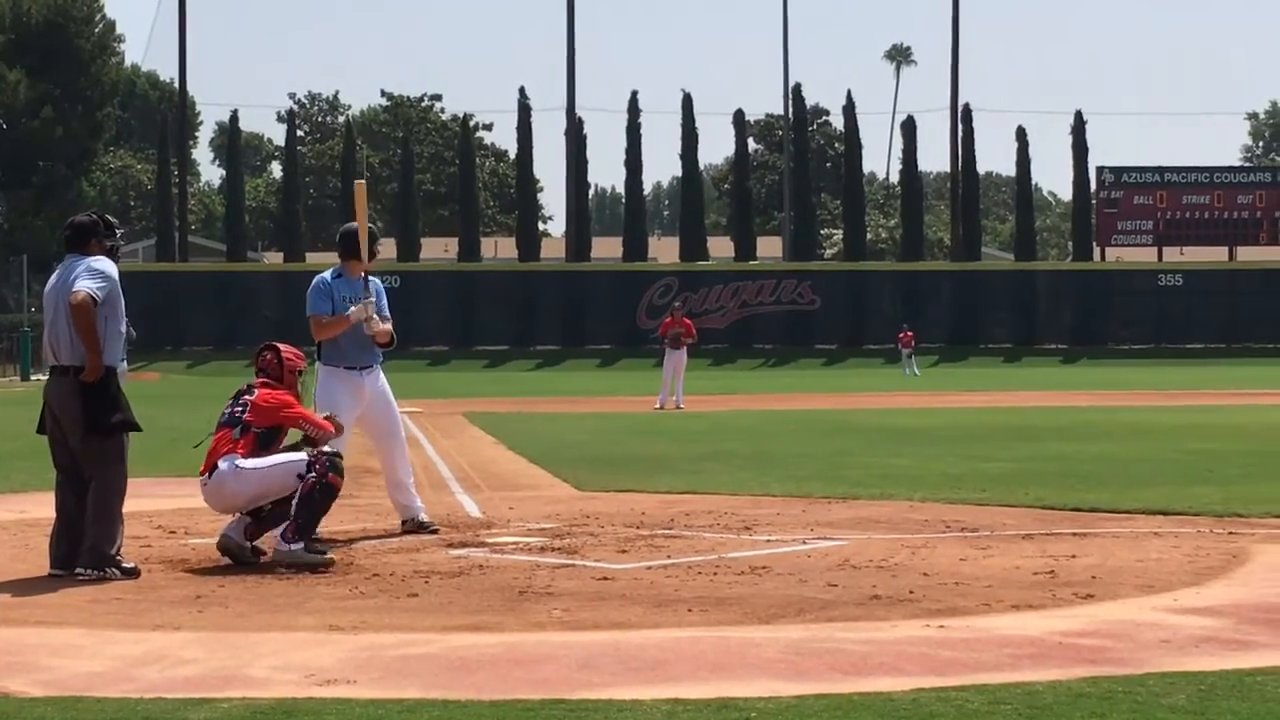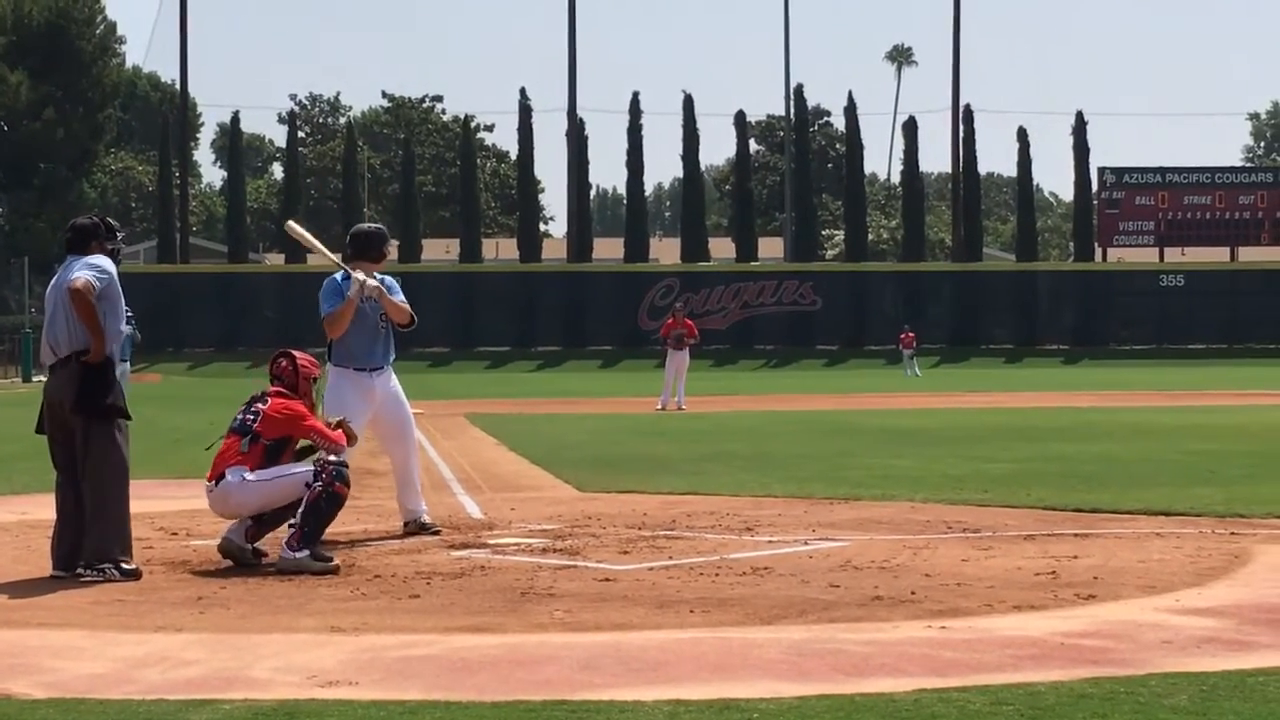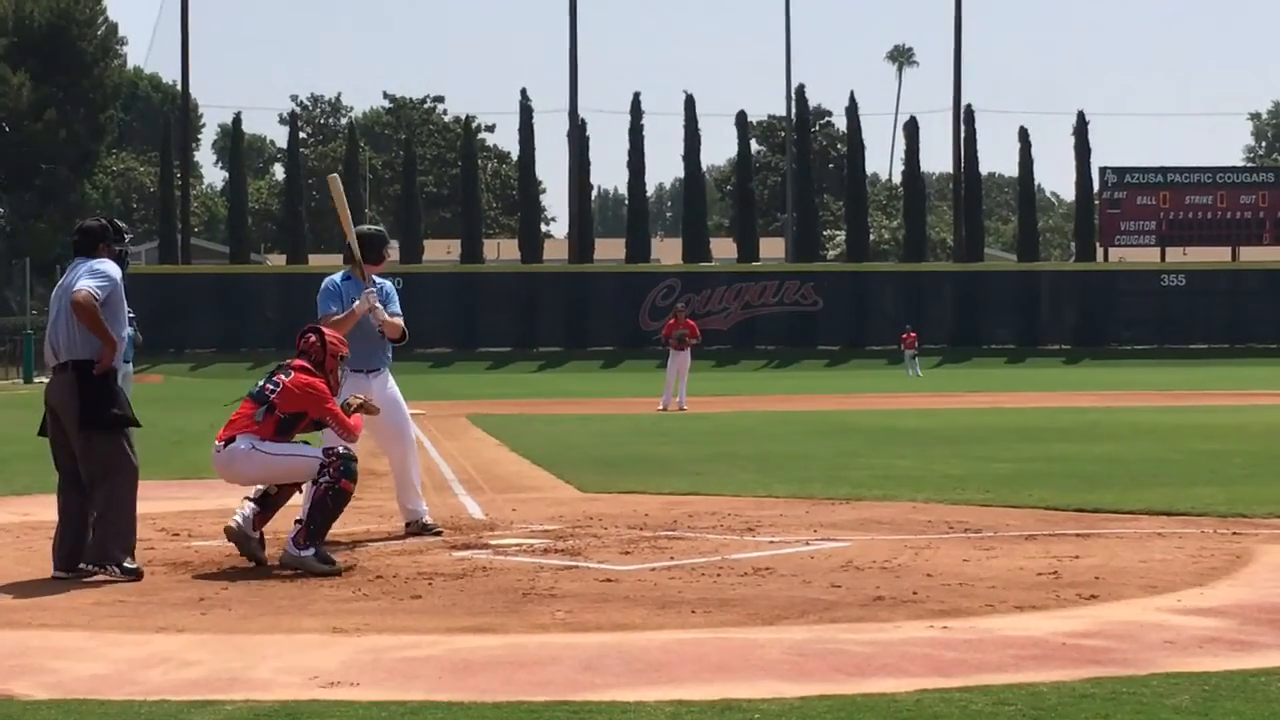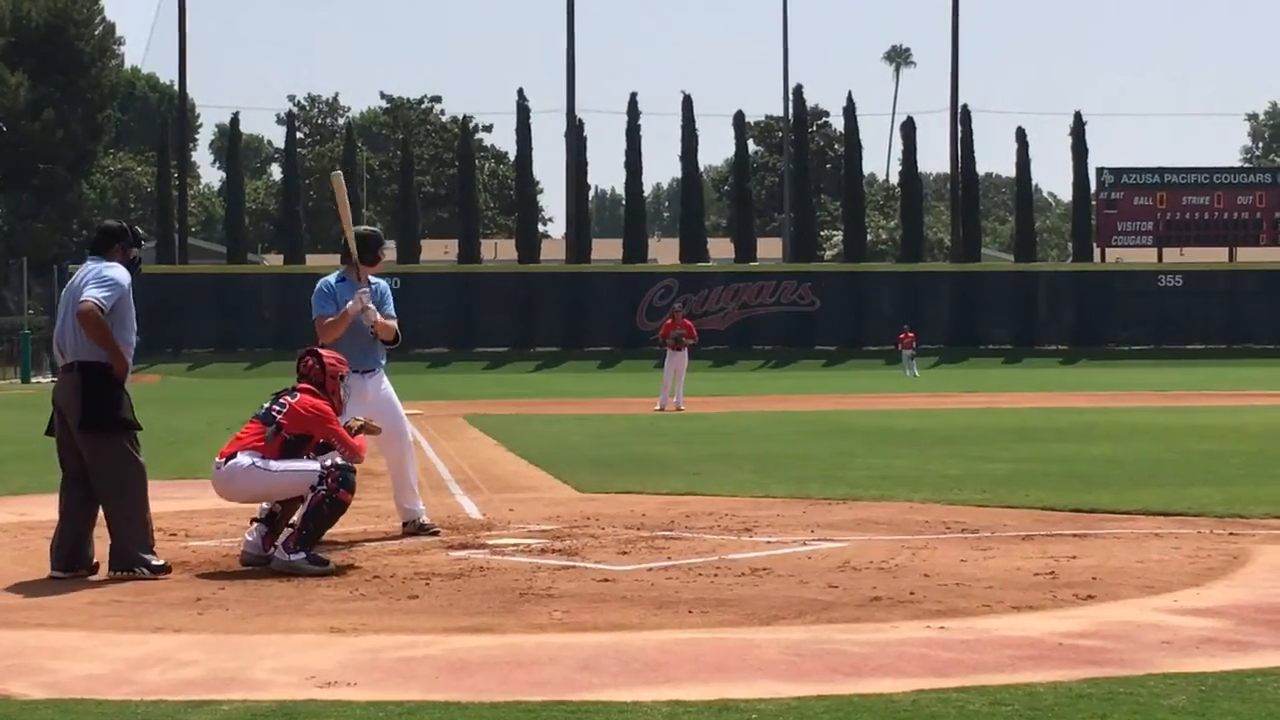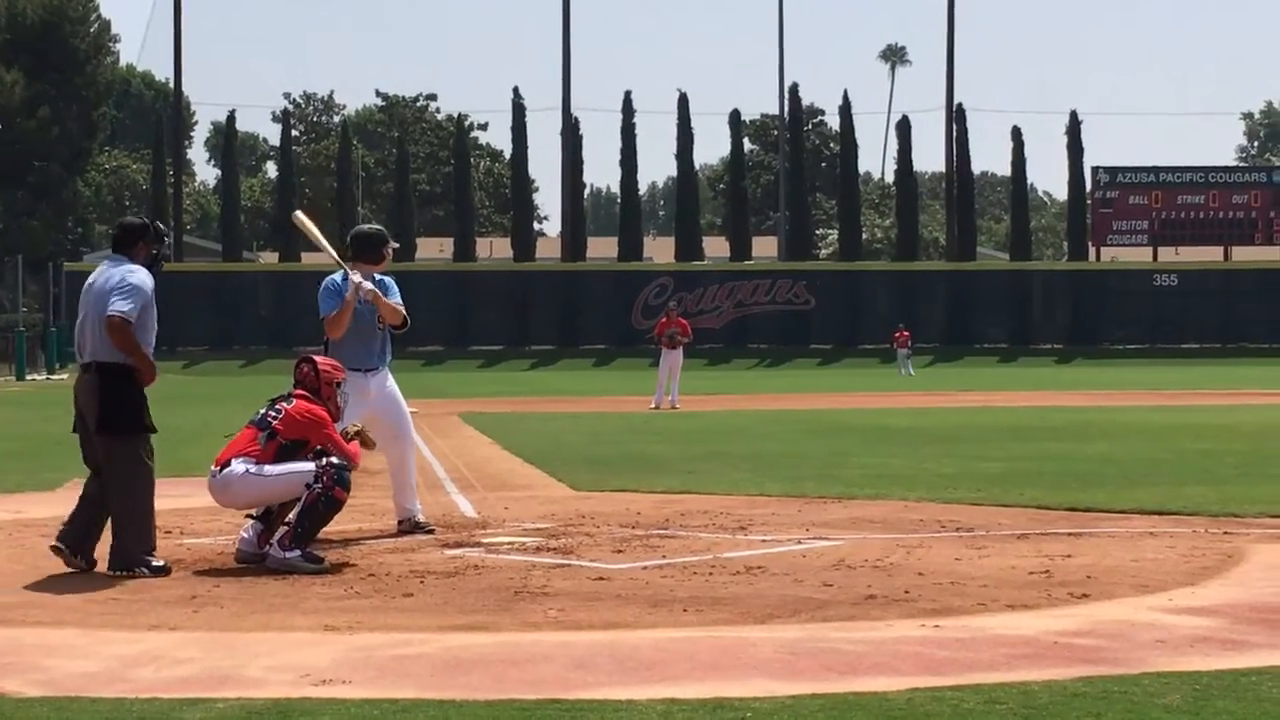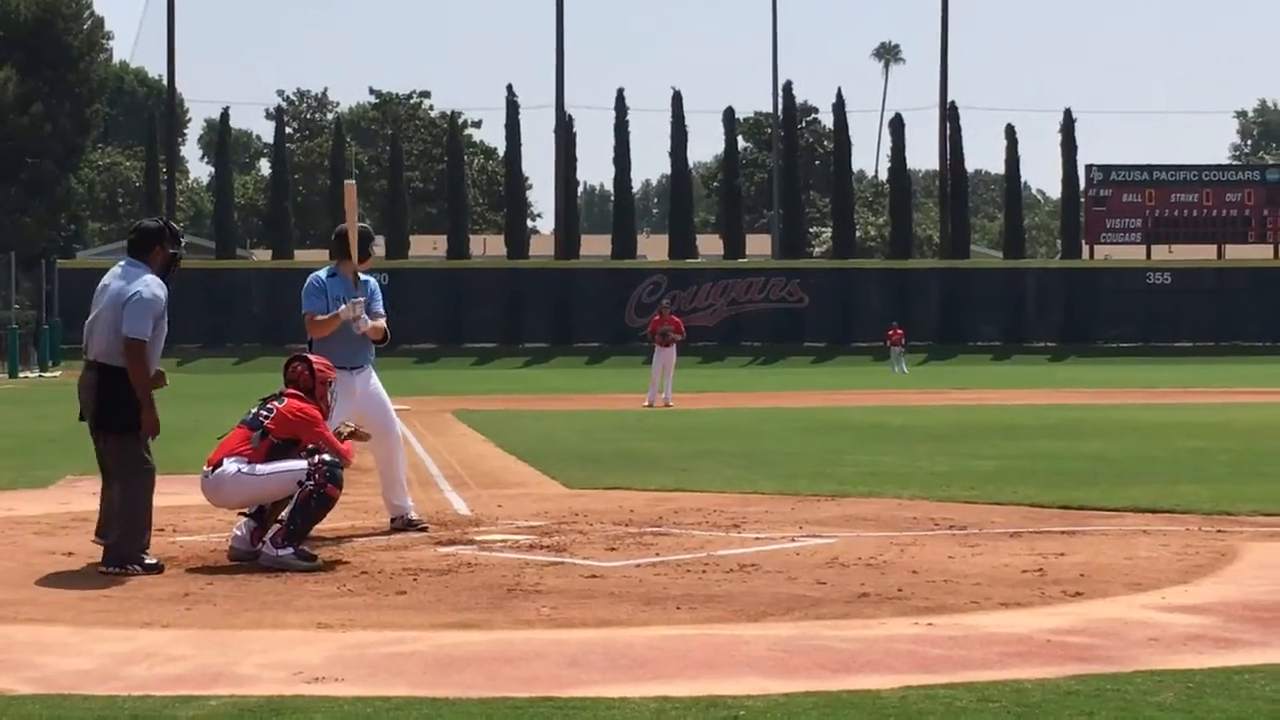
dt=0.3s
person 1, frame 1
left shoulder: (56, 278)
right shoulder: (99, 267)
left elbow: (64, 319)
right elbow: (80, 302)
right wrist: (95, 356)
left hip: (58, 383)
right hip: (90, 384)
left knee: (71, 475)
right knee: (107, 473)
left ankle: (65, 556)
right ankle: (99, 558)
person 1, frame 2
left shoulder: (58, 278)
right shoulder: (99, 265)
right elbow: (79, 290)
right wrist: (99, 340)
left hip: (58, 380)
right hip: (89, 378)
left knee: (71, 473)
right knee: (107, 470)
left ankle: (68, 557)
right ankle: (103, 559)
person 1, frame 3
left shoulder: (68, 278)
right shoulder: (104, 269)
right elbow: (81, 302)
right wrist: (110, 342)
left hip: (60, 383)
right hip: (89, 383)
left knee: (74, 476)
right knee: (118, 469)
left ankle: (69, 558)
right ankle: (109, 554)
person 1, frame 4
left shoulder: (79, 277)
right shoulder: (114, 273)
left elbow: (80, 316)
right elbow: (88, 313)
right wrist: (118, 355)
left hip: (69, 383)
right hip: (96, 384)
left knee: (78, 476)
right knee: (123, 472)
left ankle: (70, 558)
right ankle: (131, 556)
person 1, frame 5
left shoulder: (98, 275)
right shoulder: (137, 278)
left elbow: (96, 328)
right elbow: (117, 326)
right wrist: (147, 364)
left hip: (89, 380)
right hip: (116, 384)
left knee: (106, 471)
right knee: (134, 471)
left ankle: (75, 541)
right ankle: (131, 557)
person 1, frame 6
left shoulder: (115, 275)
right shoulder: (149, 288)
right elbow: (134, 349)
left wrist: (149, 373)
right wrist: (147, 407)
left hip: (96, 378)
right hip: (116, 385)
left knee: (118, 465)
right knee: (135, 469)
left ankle: (111, 531)
right ankle: (124, 554)
person 2, frame 1
left shoulder: (374, 285)
right shoulder: (324, 284)
left elbow: (388, 337)
right elbow: (319, 332)
left wrist: (376, 326)
right wrist: (352, 314)
left hip: (373, 377)
right hip: (336, 378)
left knee: (394, 444)
left ankle: (412, 513)
person 2, frame 2
left shoulder: (387, 283)
right shoulder: (335, 284)
left elbow: (406, 320)
right elbow: (333, 331)
left wrist: (379, 293)
right wrist: (354, 294)
left hip: (384, 378)
right hip: (347, 380)
left knee: (405, 444)
left ankle: (415, 515)
person 2, frame 3
left shoulder: (385, 287)
right shoulder: (334, 286)
left elbow: (397, 332)
right elbow: (329, 331)
left wrist: (381, 317)
right wrist: (358, 308)
left hip: (382, 380)
right hip: (345, 382)
left knee: (404, 446)
left ankle: (416, 517)
person 2, frame 4
left shoulder: (380, 288)
right shoulder: (328, 287)
left elbow: (392, 335)
right elbow: (324, 333)
left wrist: (376, 319)
right wrist: (352, 308)
left hip: (376, 380)
left knee: (402, 444)
left ankle: (413, 516)
person 2, frame 5
left shoulder: (386, 284)
right shoulder: (334, 284)
left elbow: (399, 320)
right elbow: (333, 331)
left wrist: (376, 296)
right wrist: (352, 297)
left hip: (380, 379)
right hip: (344, 380)
left knee: (404, 442)
left ankle: (409, 514)
person 2, frame 6
left shoulder: (370, 284)
right shoulder: (318, 282)
left elbow: (381, 333)
right elbow: (313, 329)
left wrist: (368, 325)
right wrist: (343, 313)
left hip: (365, 376)
left knee: (390, 439)
left ankle: (401, 512)
person 3, frame 1
left shoulder: (246, 397)
right shoulder: (276, 398)
right elbow: (325, 434)
left wrist: (303, 444)
right wrist: (327, 422)
left hip: (213, 486)
right hip: (231, 477)
left knee: (295, 487)
right knee: (327, 465)
left ankle: (238, 534)
right ankle: (292, 544)
person 3, frame 2
left shoulder: (260, 403)
right shoulder: (289, 408)
right elbow: (337, 446)
left wrist: (315, 446)
right wrist: (338, 430)
left hip: (220, 492)
right hip: (238, 488)
left knee: (301, 491)
right knee: (334, 474)
left ankle: (240, 537)
right ankle: (297, 550)
person 3, frame 3
left shoulder: (284, 374)
right shoulder: (311, 384)
right elbow: (351, 433)
left wrist: (341, 413)
right wrist: (355, 412)
left hip: (227, 454)
right hip: (244, 453)
left knee: (300, 456)
right knee: (341, 465)
left ankle: (246, 523)
right ankle: (302, 548)
person 3, frame 4
left shoulder: (291, 398)
right shoulder: (316, 406)
left elbow: (296, 444)
right elbow: (355, 455)
left wrist: (341, 434)
right wrist: (357, 433)
left hip: (226, 471)
right hip: (243, 471)
left knee: (300, 472)
right knee: (340, 476)
left ankle: (258, 544)
right ankle: (292, 553)
person 3, frame 5
left shoulder: (286, 404)
right shoulder: (312, 412)
left elbow: (293, 454)
right elbow: (351, 461)
left wrist: (337, 442)
right wrist: (353, 440)
left hip: (223, 479)
right hip: (239, 478)
left knee: (298, 475)
right knee: (335, 475)
left ankle: (253, 542)
right ankle: (288, 550)
person 3, frame 6
left shoulder: (276, 403)
right shoulder: (303, 410)
left elbow: (288, 453)
right elbow: (343, 458)
left wrist: (331, 440)
right wrist: (344, 439)
left hip: (217, 478)
right hip: (232, 477)
left knee: (288, 474)
right knee: (328, 473)
left ankle: (246, 539)
right ankle: (281, 548)
